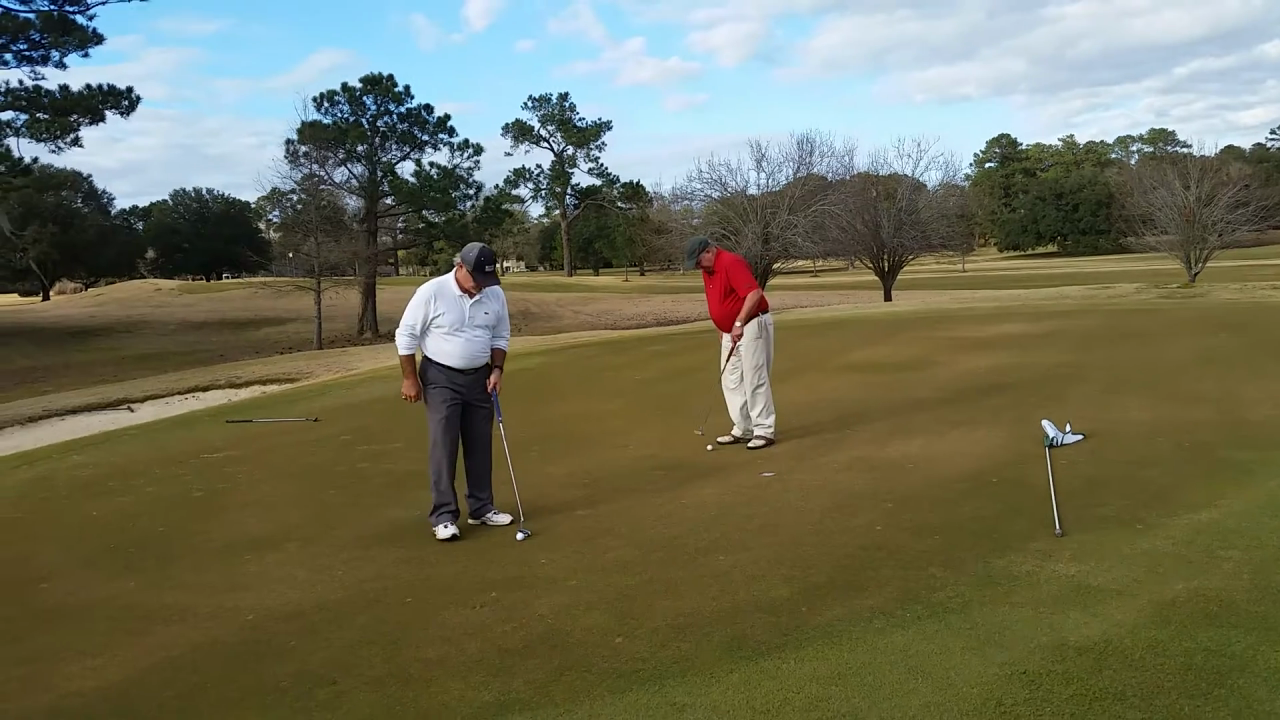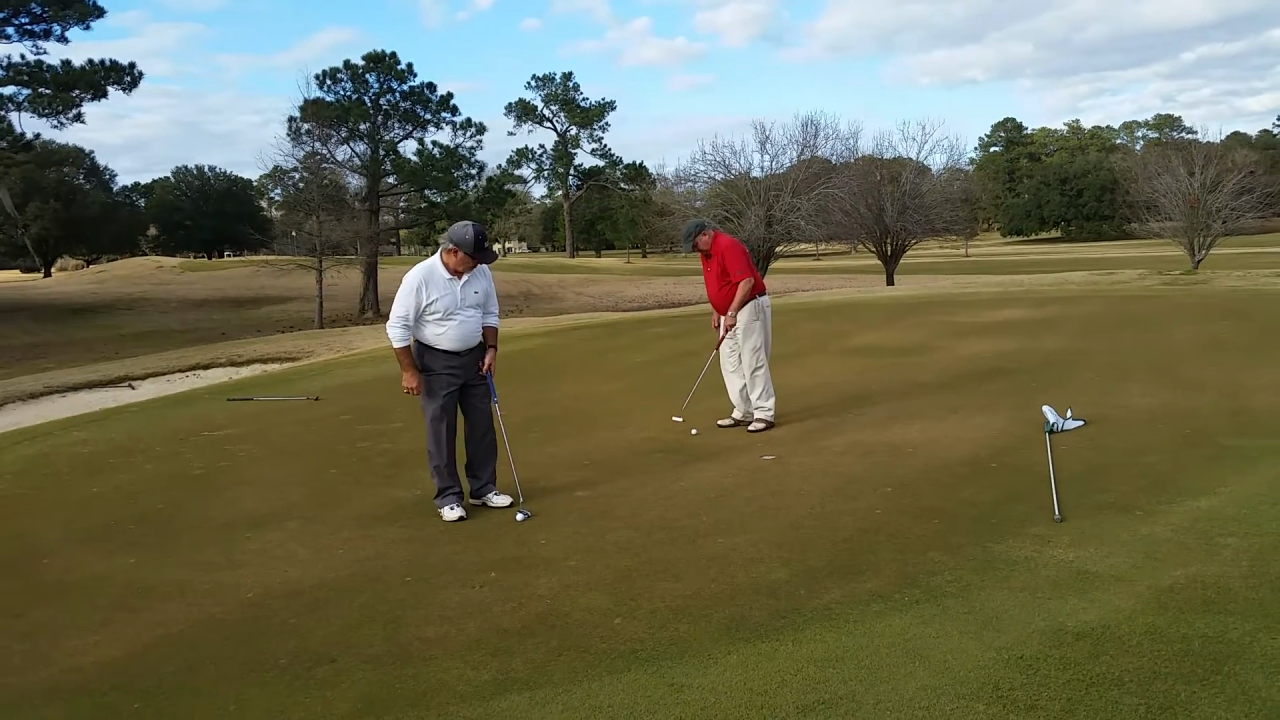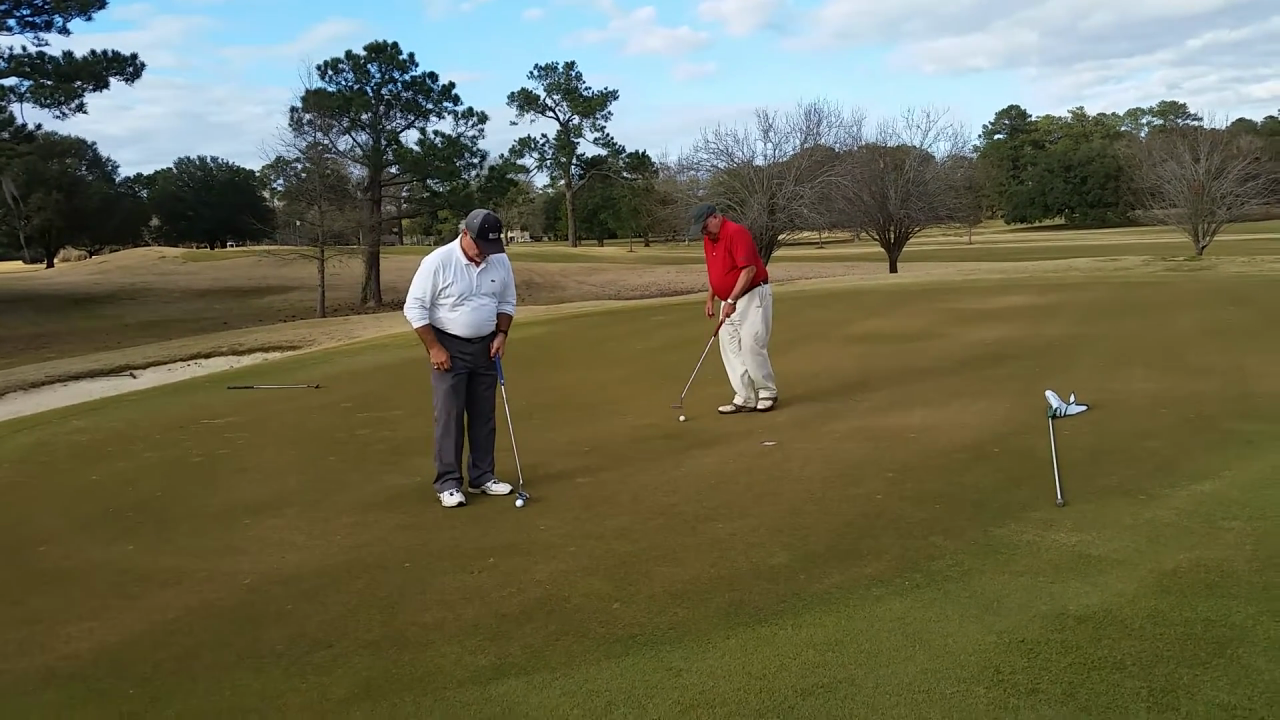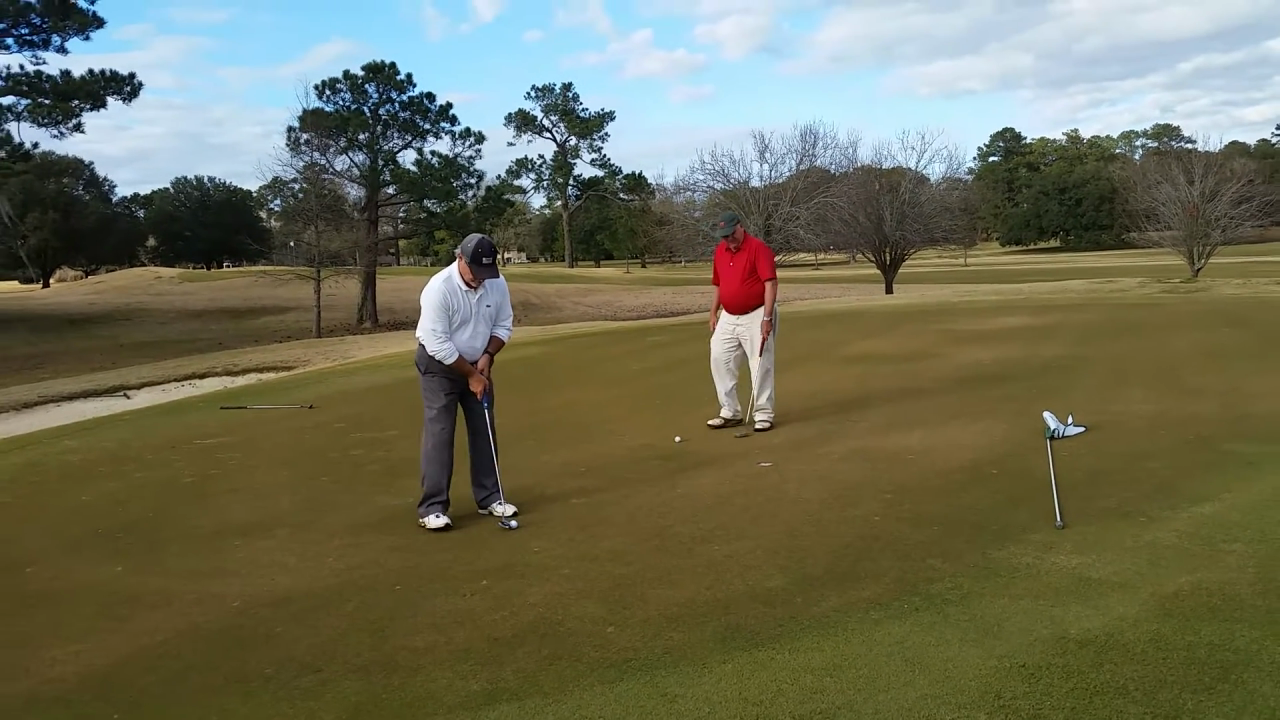
dt=1s
person 1, frame 1
left shoulder: (495, 295)
right shoulder: (432, 292)
left elbow: (500, 337)
right elbow: (406, 336)
left wrist: (496, 370)
right wrist: (410, 378)
left hip: (478, 378)
right hip: (441, 378)
left knee: (480, 446)
right knee: (443, 445)
left ankle: (481, 508)
right ankle: (443, 515)
person 1, frame 2
left shoulder: (481, 272)
right shoulder: (420, 278)
left elbow: (490, 313)
right elbow: (398, 327)
left wrist: (491, 349)
right wrist: (409, 371)
left hip: (473, 358)
right hip: (436, 363)
left knee: (482, 425)
right knee: (441, 430)
left ankle: (483, 488)
right ankle: (448, 496)
person 1, frame 3
left shoulder: (500, 261)
right shoulder: (438, 261)
left elbow: (507, 302)
right elbow: (415, 308)
left wrist: (501, 334)
right wrist: (434, 348)
left hip: (484, 347)
right hip: (449, 347)
left knee: (483, 415)
right knee: (449, 414)
left ankle: (481, 476)
right ankle: (448, 482)
person 1, frame 4
left shoulder: (497, 283)
right shoulder: (439, 288)
left elbow: (503, 325)
right elbow: (439, 345)
left wrist: (487, 356)
right wrist: (471, 375)
left hip: (477, 365)
right hip: (439, 365)
left knee: (483, 432)
right knee: (439, 434)
left ankle: (488, 497)
right ankle: (433, 507)
person 2, frame 1
left shoulder: (732, 263)
right shoulder: (708, 270)
left elbow: (755, 293)
left wrist: (739, 323)
right wrist: (724, 328)
left hip: (752, 326)
right hip: (731, 332)
left knee: (755, 380)
right knee: (732, 382)
left ankle: (764, 431)
right ankle: (743, 429)
person 2, frame 2
left shoulder: (728, 246)
right shoulder: (706, 252)
left elbow: (746, 282)
left wrist: (731, 313)
right wrist: (717, 311)
left hip: (750, 309)
right hip: (729, 313)
left knee: (754, 362)
right knee: (731, 364)
left ankle: (764, 414)
right ankle: (743, 412)
person 2, frame 3
left shoulder: (736, 233)
right shoulder: (708, 239)
left elbow: (748, 270)
left wrist: (731, 301)
right wrist: (710, 299)
left hip: (753, 296)
right hip: (730, 301)
left knee: (752, 346)
right knee: (731, 350)
left ankle: (767, 391)
right ankle: (745, 398)
person 2, frame 4
left shoulder: (758, 248)
right shoulder: (719, 251)
left elbow: (771, 284)
left wrist: (767, 318)
right wrist: (714, 313)
left hip: (756, 316)
right hip: (728, 318)
left knee: (761, 366)
right knee: (719, 360)
left ankle: (764, 414)
right ankle: (730, 412)
